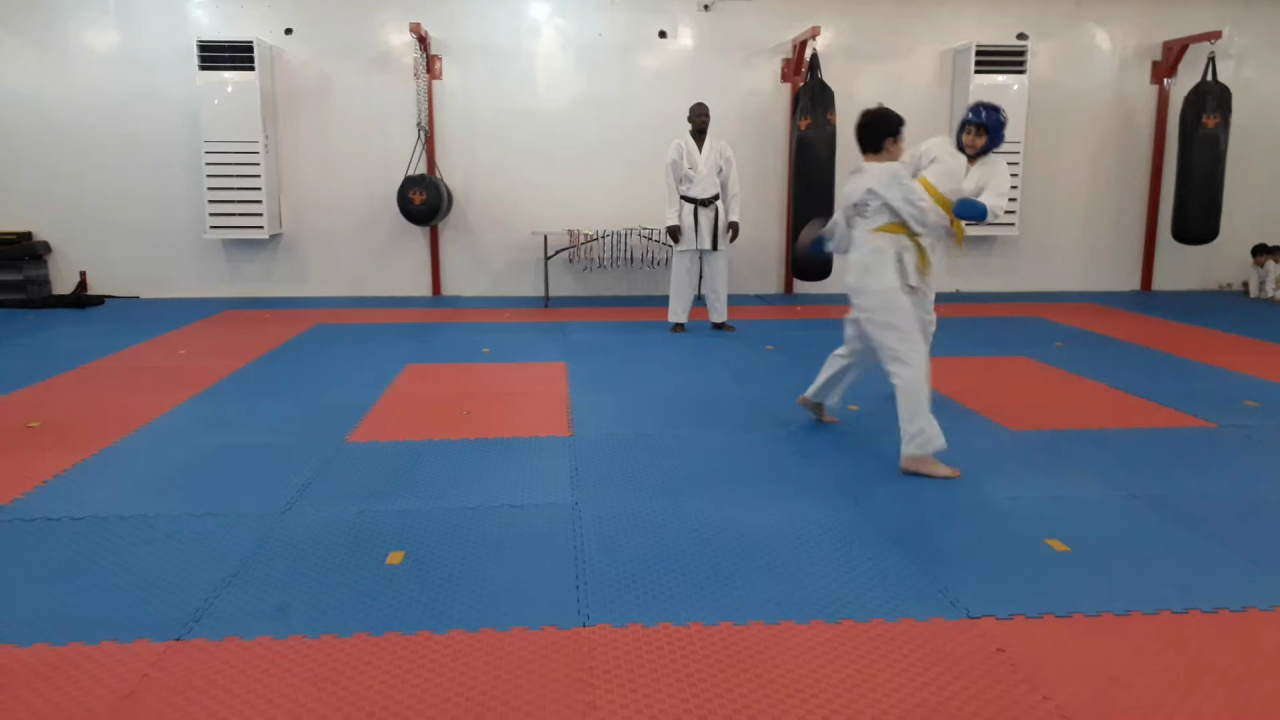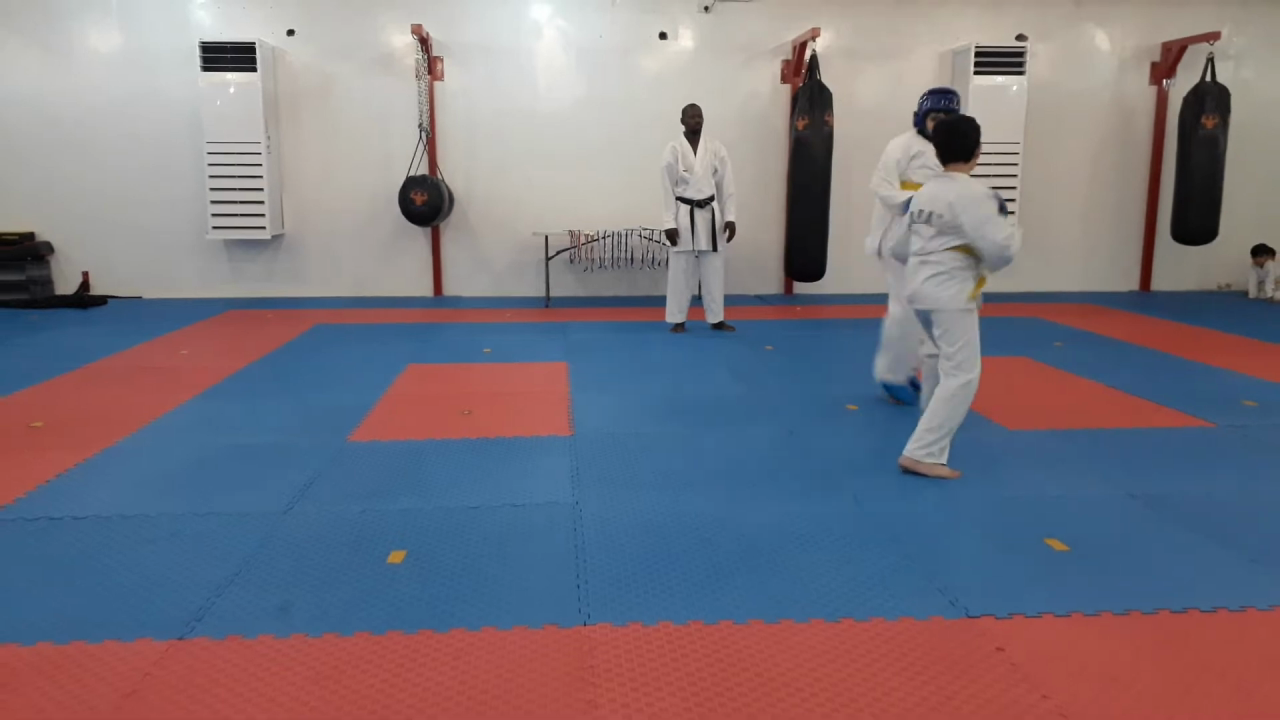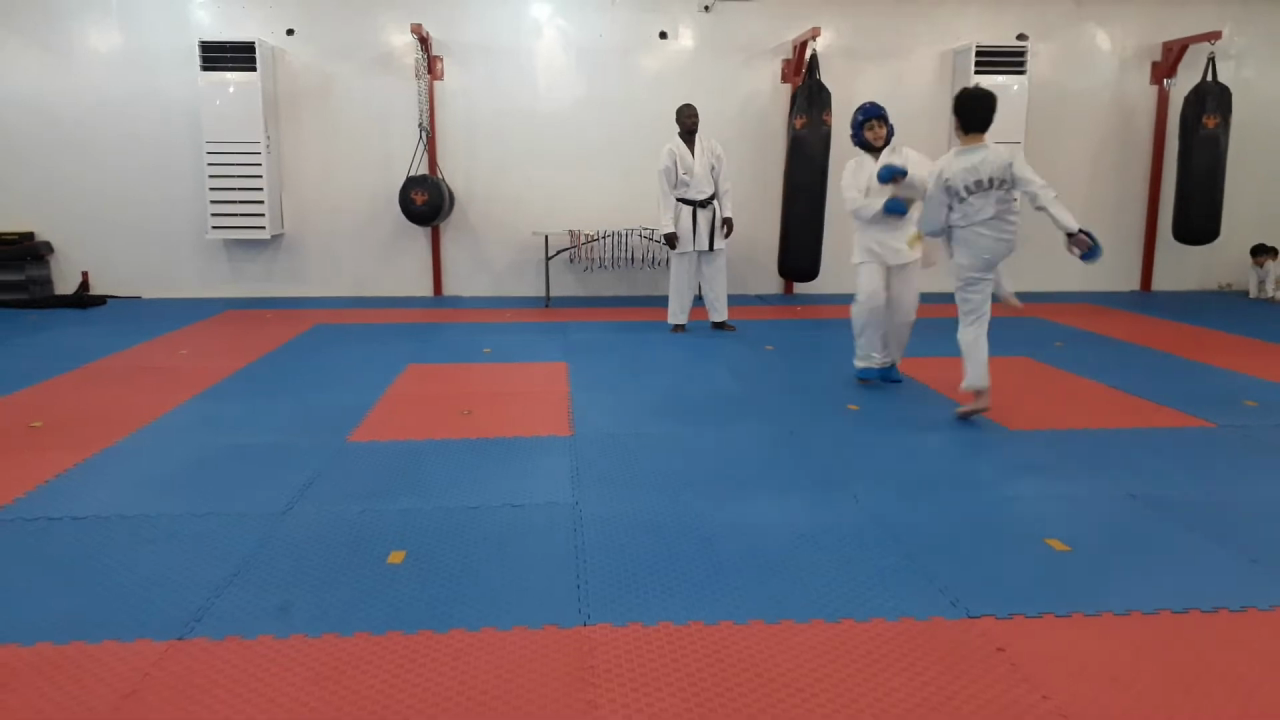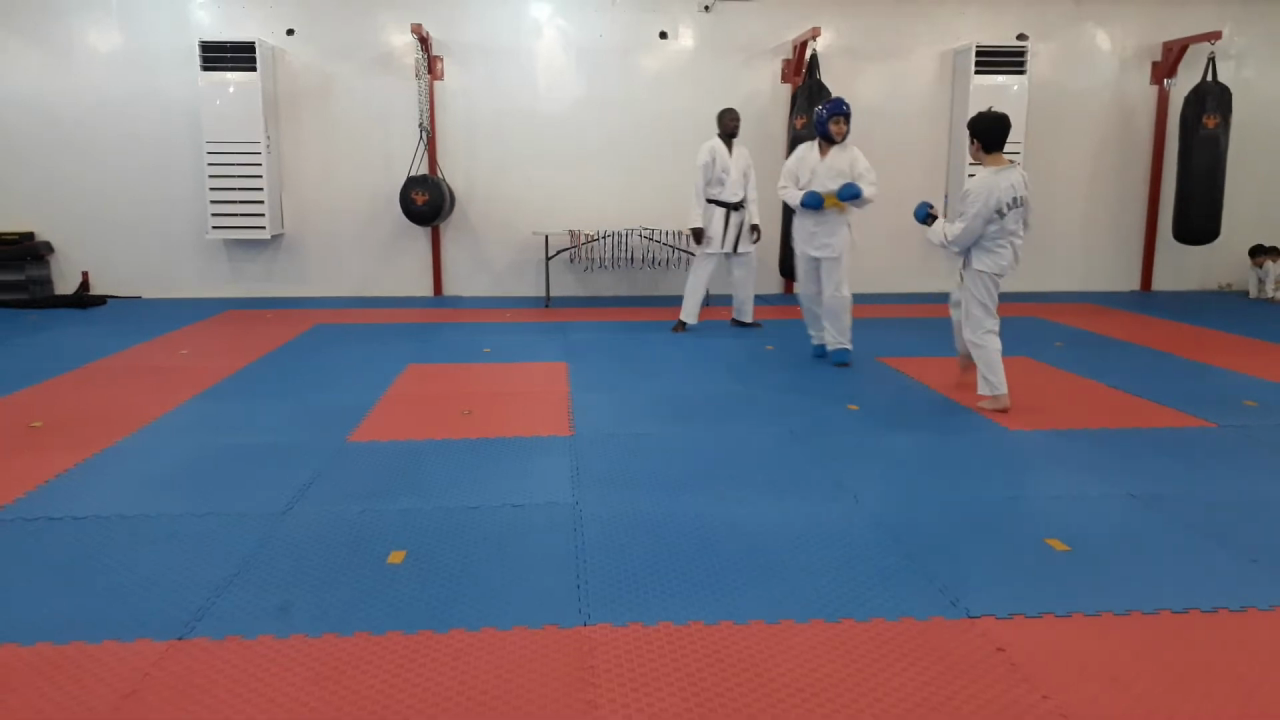
dt=0.5s
person 1, frame 1
left shoulder: (852, 185)
right shoulder: (891, 174)
left elbow: (840, 240)
right elbow: (929, 221)
left wrist: (821, 236)
right wrist: (943, 214)
left hip: (865, 279)
right hip: (881, 281)
left knee: (856, 347)
right knee: (908, 360)
left ankle: (817, 396)
right ankle: (920, 452)
person 1, frame 2
left shoulder: (923, 192)
right shoulder: (976, 194)
left elbow: (902, 248)
right elbow: (999, 252)
right wrist: (1005, 224)
left hip: (918, 286)
right hip: (950, 290)
left knee: (938, 351)
right knee: (960, 374)
left ankle: (932, 411)
right ankle: (922, 454)
person 1, frame 3
left shoulder: (944, 169)
right shoulder: (1008, 157)
left elbow: (931, 225)
right elbow: (1039, 190)
left wrist: (933, 200)
right wrist: (1071, 229)
left hip: (971, 252)
right hip: (1004, 239)
left knee: (971, 320)
left ankle: (978, 389)
person 1, frame 4
left shoulder: (980, 186)
right shoulder: (1019, 176)
left elbow: (961, 236)
right elbow: (1021, 220)
left wrist: (935, 223)
left hip: (984, 260)
right hip: (1005, 255)
left knee: (981, 326)
right knee: (961, 305)
left ankle: (997, 394)
right ankle: (968, 356)
person 2, frame 1
left shoulder: (997, 170)
right shoulder: (941, 147)
left elbow: (995, 204)
right elbow: (906, 164)
left wrist: (980, 209)
left hip: (928, 236)
person 2, frame 2
right shoulder: (904, 145)
right elbow: (883, 185)
right wrist: (908, 202)
right hip: (901, 229)
right knee: (907, 304)
left ankle: (902, 371)
right ankle: (892, 375)
person 2, frame 3
left shoulder: (905, 155)
right shoulder: (854, 166)
left elbow: (930, 182)
right elbow: (856, 204)
left wrist: (903, 175)
right wrist: (885, 205)
left hip: (904, 239)
right hip: (870, 240)
left knee: (903, 306)
right knee: (870, 301)
left ankle: (886, 361)
right ankle: (867, 360)
person 2, frame 4
left shoulder: (851, 154)
right shoulder: (803, 152)
left elbow: (869, 187)
right elbow: (784, 187)
left wrist: (858, 193)
right wrist: (801, 199)
left hip: (835, 229)
right hip: (806, 228)
left knee: (835, 289)
right knee: (808, 289)
left ankle: (840, 345)
right ankle: (820, 338)
person 3, frame 1
left shoulder: (722, 148)
right shoulder: (678, 148)
left elbow: (731, 185)
right elbow: (672, 186)
left wrist: (733, 218)
right wrist: (672, 220)
left hip: (714, 214)
right hip: (688, 214)
left knee: (717, 269)
right knee: (684, 269)
left ankle: (718, 318)
right ankle: (679, 319)
person 3, frame 2
left shoulder: (716, 148)
right shoulder: (673, 150)
left elbow: (726, 185)
right elbow: (667, 188)
left wrist: (730, 217)
right wrist: (669, 223)
left hip: (710, 214)
right hip: (684, 214)
left knee: (714, 269)
right knee: (681, 270)
left ankle: (716, 318)
right ankle: (678, 320)
person 3, frame 3
left shoulder: (711, 146)
right shoulder: (670, 151)
left elbow: (722, 182)
right elbow: (666, 192)
left wrist: (727, 213)
right wrist: (667, 227)
left hip: (710, 213)
right hip: (685, 215)
left knee: (715, 268)
right knee: (683, 270)
left ankle: (718, 318)
right ankle: (678, 320)
person 3, frame 4
left shoulder: (743, 153)
right shoulder: (709, 149)
left elbow: (750, 189)
right elbow: (699, 188)
left wrist: (754, 220)
right wrist: (697, 223)
left hip: (739, 216)
right hip: (715, 216)
left knee: (746, 269)
right knee: (702, 269)
left ankle: (742, 316)
right ankle: (685, 318)
